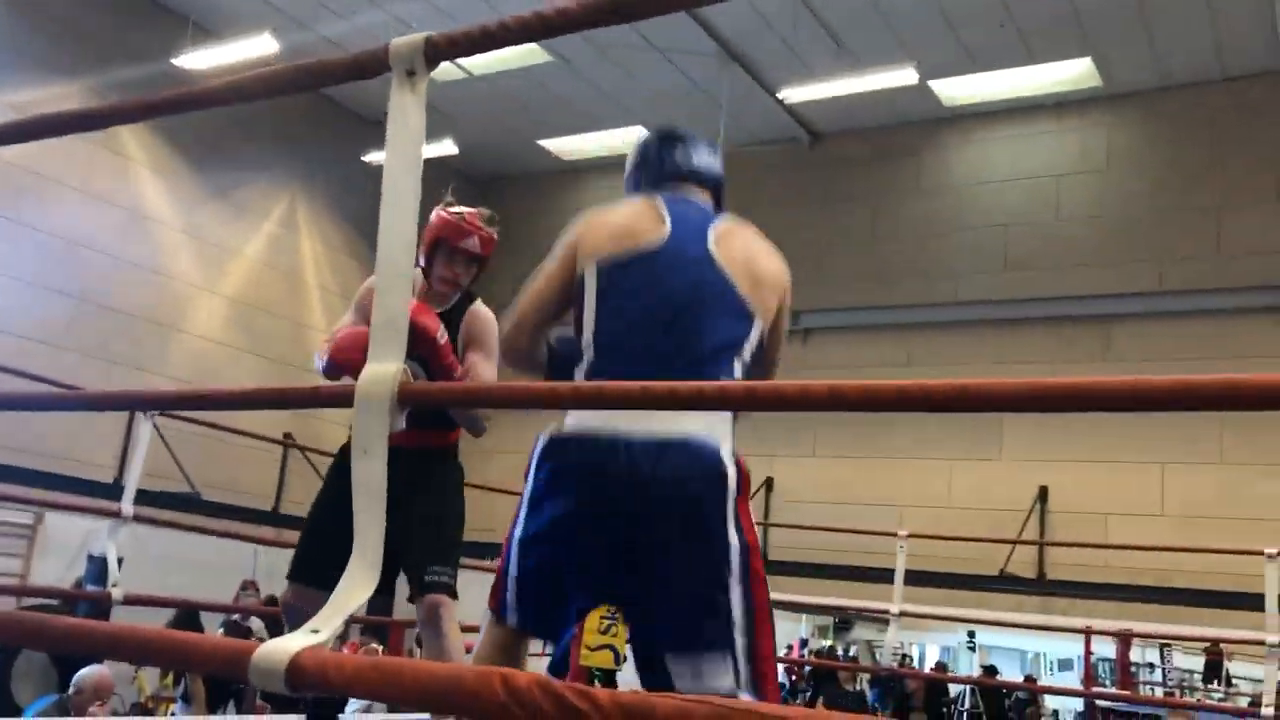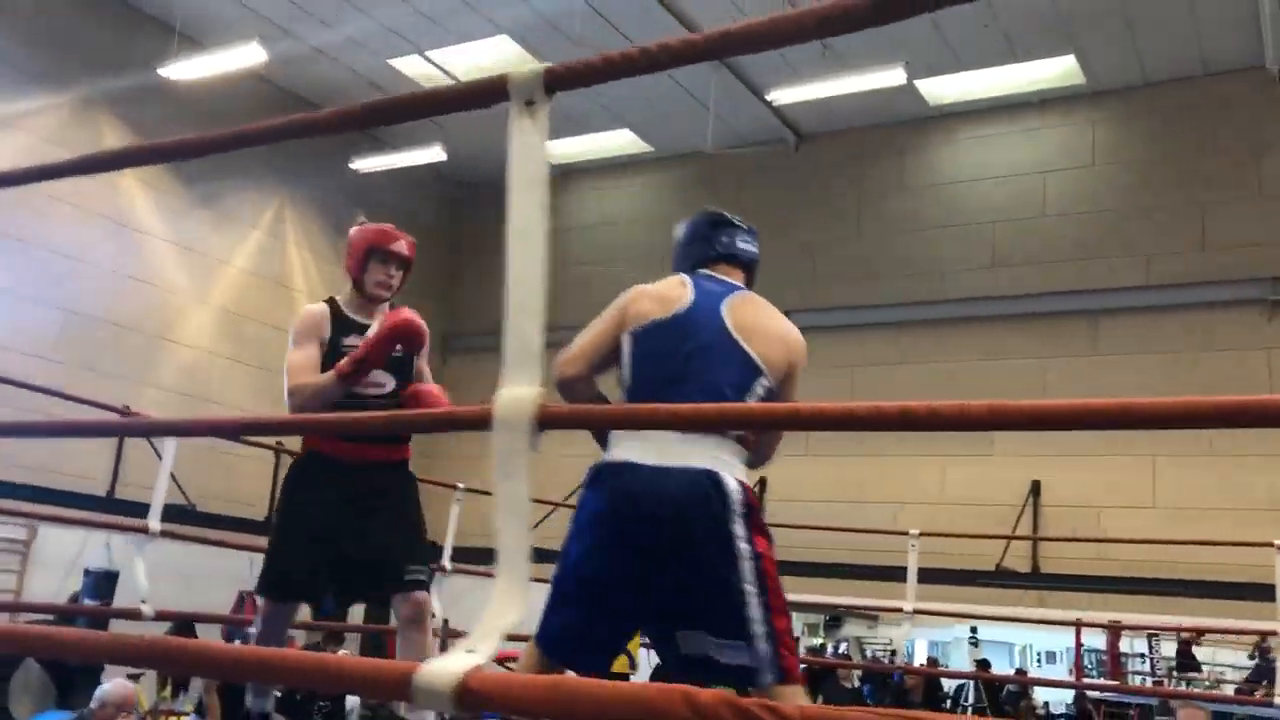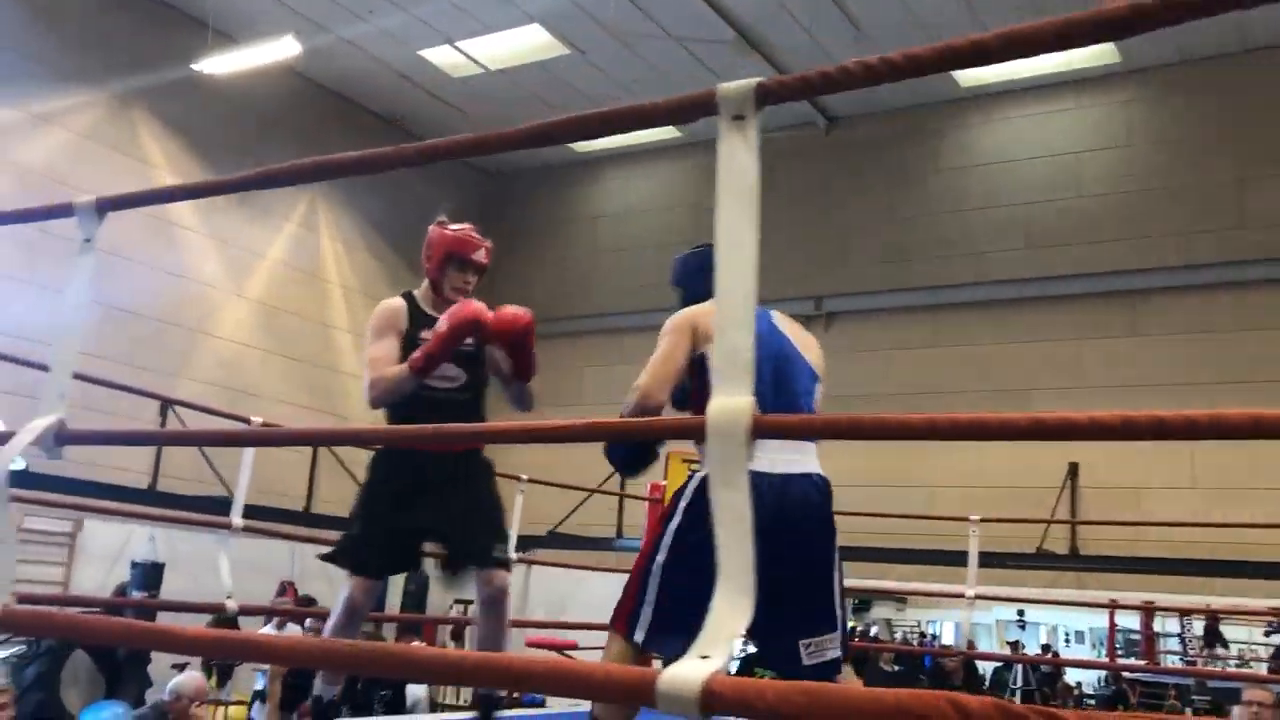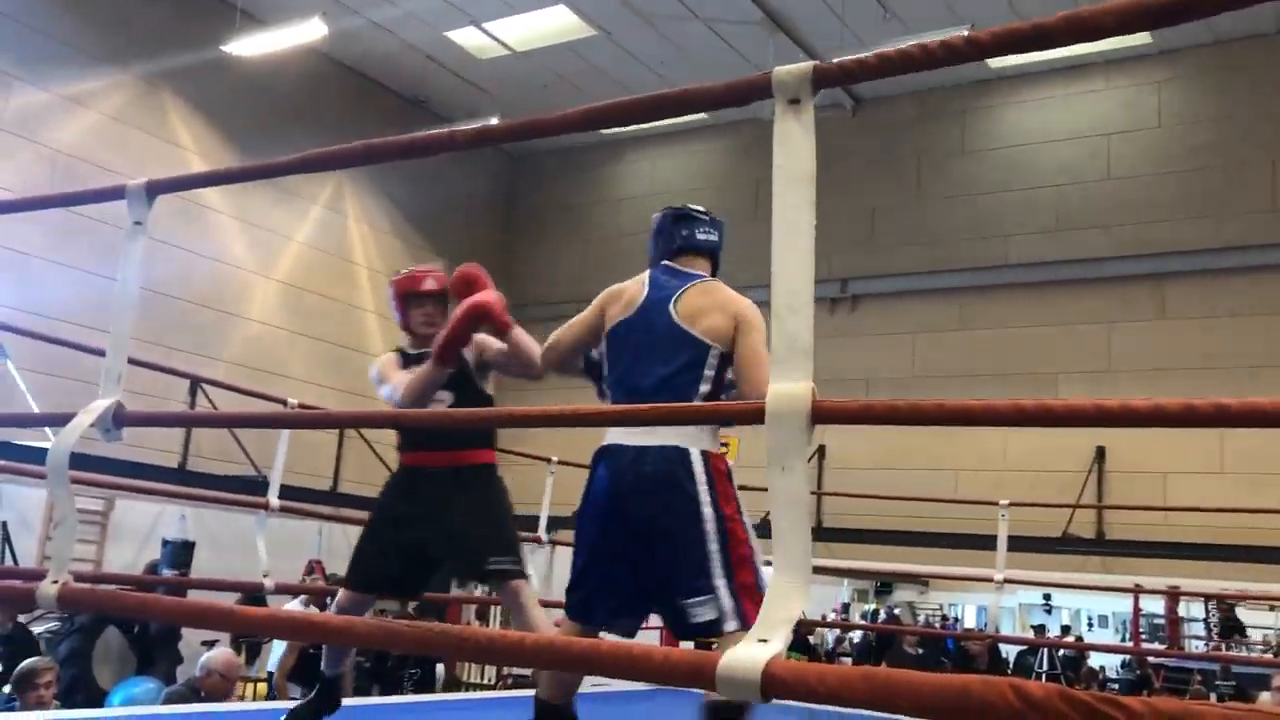
dt=0.5s
person 1, frame 1
left shoulder: (597, 227)
right shoulder: (766, 263)
left elbow: (516, 340)
right elbow: (758, 388)
left hip: (585, 458)
right hip: (694, 472)
left knee: (510, 617)
right knee: (730, 690)
person 1, frame 2
left shoulder: (642, 298)
right shoulder: (782, 334)
left elbow: (568, 373)
left hip: (624, 485)
right hip: (708, 494)
left knee: (550, 647)
right knee: (773, 677)
person 1, frame 3
left shoulder: (694, 319)
right shoulder: (802, 339)
left elbow: (649, 398)
left wrist: (628, 444)
right hip: (806, 492)
left knee: (634, 639)
right knee: (820, 670)
person 1, frame 4
left shoulder: (619, 296)
right shoulder: (735, 308)
left elbow: (554, 353)
right elbow: (757, 406)
left hip: (615, 465)
right hip: (685, 469)
left knee: (583, 619)
right knee: (728, 627)
person 2, frame 1
left shoulder: (477, 320)
right shoulder: (379, 292)
left elbow: (477, 422)
right elbow: (323, 364)
left wrist: (441, 363)
right wrist: (336, 359)
left hip: (429, 469)
left knee: (435, 604)
right knee: (299, 599)
person 2, frame 2
left shoulder: (412, 329)
right shoulder: (317, 320)
left elbow: (419, 401)
right elbow: (300, 398)
left wrist: (431, 406)
right wrist: (362, 359)
left hip: (388, 480)
right hip: (322, 475)
left knee: (415, 606)
right knee: (276, 610)
person 2, frame 3
left shoulder: (484, 323)
right shoulder: (395, 312)
left elbow: (523, 403)
right elbow: (377, 392)
left wrist: (524, 361)
right wrist: (433, 352)
left hip: (465, 467)
right hip: (404, 463)
left knee: (496, 585)
right knee: (359, 594)
person 2, frame 4
left shoulder: (475, 345)
right shoulder: (389, 363)
left elbow: (532, 364)
right elbow: (404, 399)
left wrist: (496, 314)
right wrist: (453, 334)
left hip: (472, 483)
right hip: (413, 485)
left knee: (513, 587)
right knee: (351, 600)
